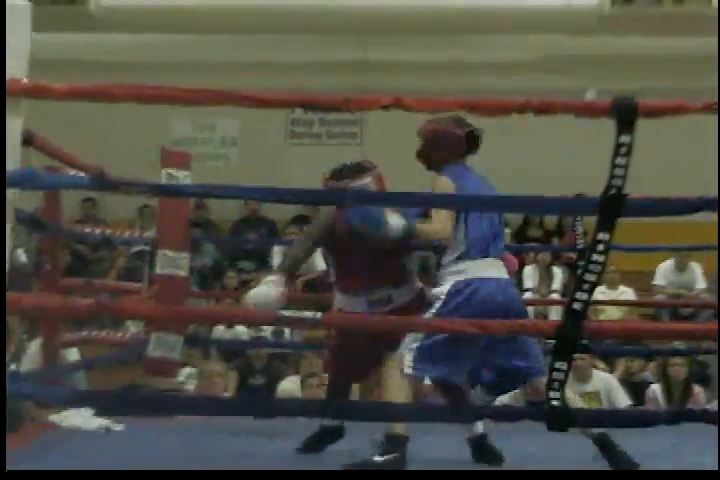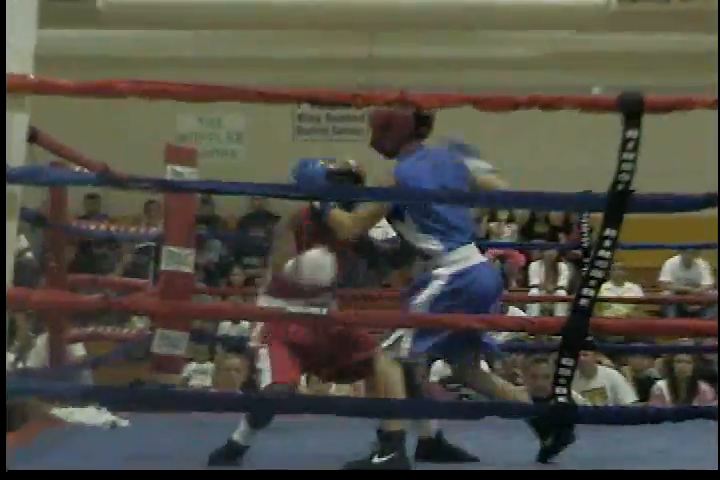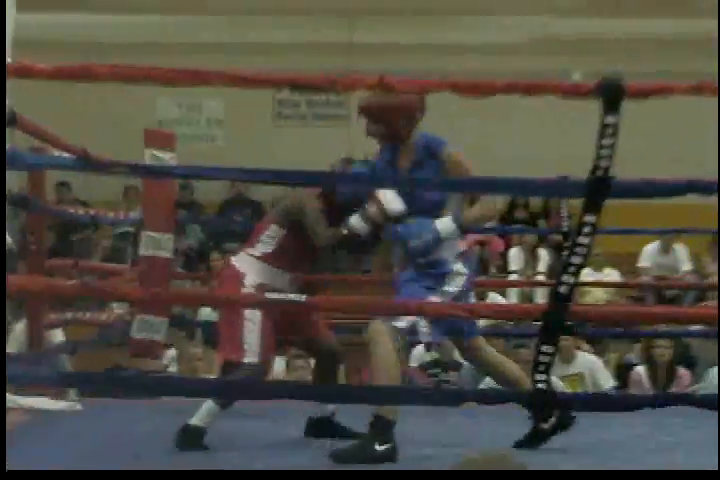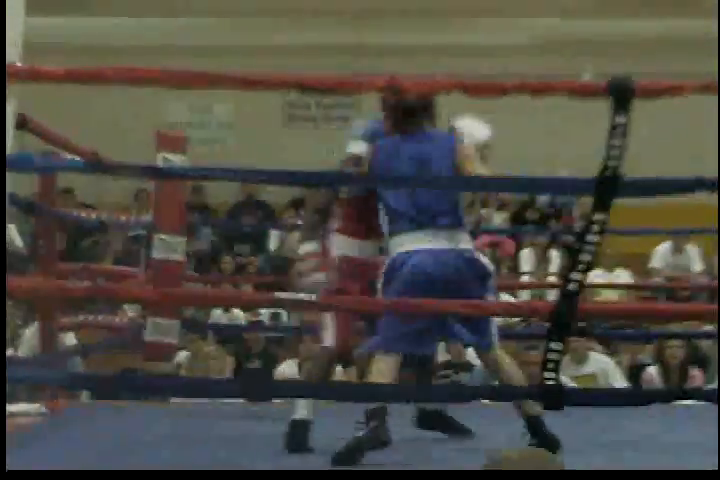
dt=0.3s
person 1, frame 1
left shoulder: (444, 181)
right shoulder: (480, 184)
left elbow: (439, 233)
left wrist: (393, 224)
left hip: (466, 291)
right hip: (503, 290)
left knee: (406, 363)
right knee: (538, 384)
right ankle: (611, 449)
person 1, frame 2
left shoulder: (401, 174)
right shoulder: (450, 157)
left elbow: (350, 230)
right elbow: (500, 192)
left wrist: (321, 203)
right wrist: (478, 165)
left hip: (454, 281)
right hip: (483, 274)
right knee: (462, 362)
person 1, frame 3
left shoulder: (442, 154)
right shoulder: (384, 157)
left elbow: (489, 206)
right elbow: (377, 213)
left wrist: (443, 230)
left hip: (446, 264)
left knee: (381, 331)
right knee: (472, 347)
left ankle: (382, 440)
person 1, frame 4
left shoulder: (380, 151)
right shoulder: (453, 145)
left hip: (407, 262)
right hip: (459, 258)
left knee: (386, 351)
right knee: (490, 348)
left ankle: (374, 424)
right ankle: (540, 431)
person 2, frame 1
right shoulder: (330, 222)
right elbow: (300, 248)
right wrist: (275, 279)
left hip: (404, 305)
right hip: (354, 310)
right knee: (339, 377)
right ankle: (331, 427)
person 2, frame 2
right shoulder: (295, 223)
right elbow: (279, 273)
right wrist: (298, 269)
left hip: (324, 319)
right hip: (280, 321)
left knee: (381, 364)
right knee: (276, 390)
left ankle: (393, 443)
right ankle: (237, 444)
person 2, frame 3
left shoulder: (326, 209)
right shoulder: (307, 203)
right elbow: (323, 241)
left hip: (278, 289)
right hip: (250, 283)
left knee: (330, 352)
right knee: (252, 366)
left ankle: (321, 421)
right ankle: (193, 428)
person 2, frame 4
right shoulder: (354, 162)
right elbow: (314, 209)
right hip: (349, 260)
right knee: (335, 347)
left ankle: (429, 411)
right ankle: (301, 421)
